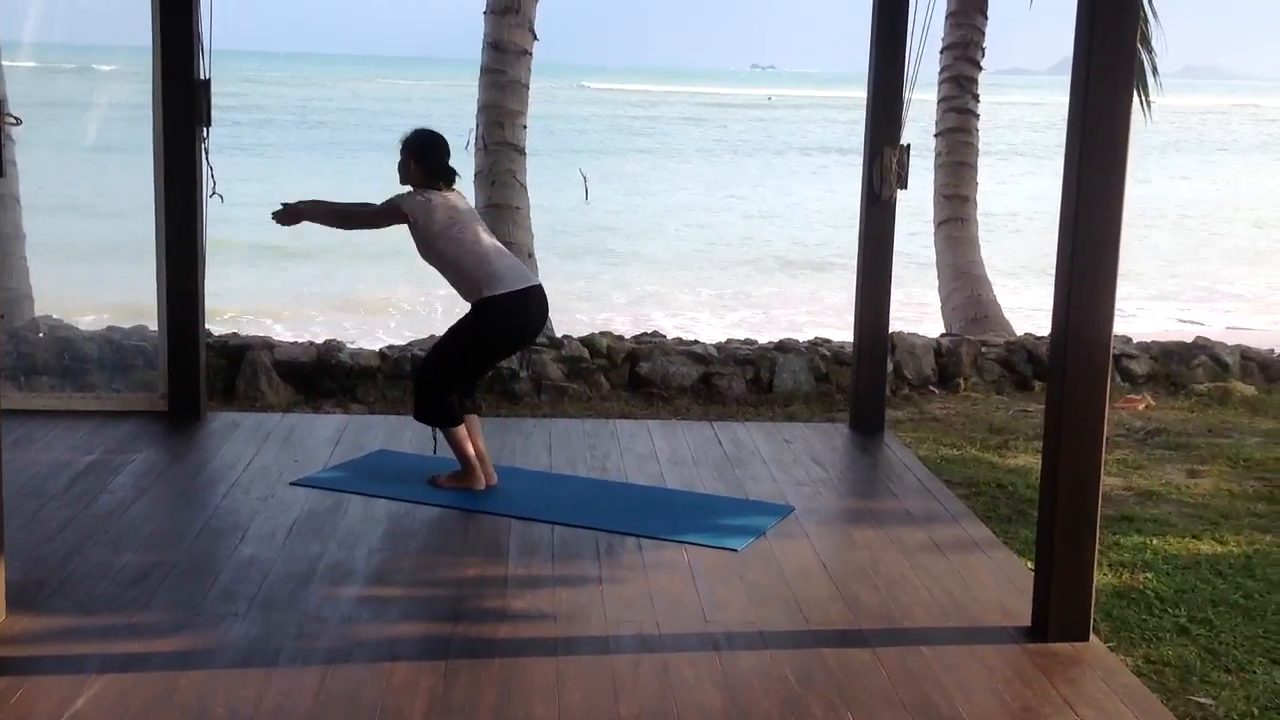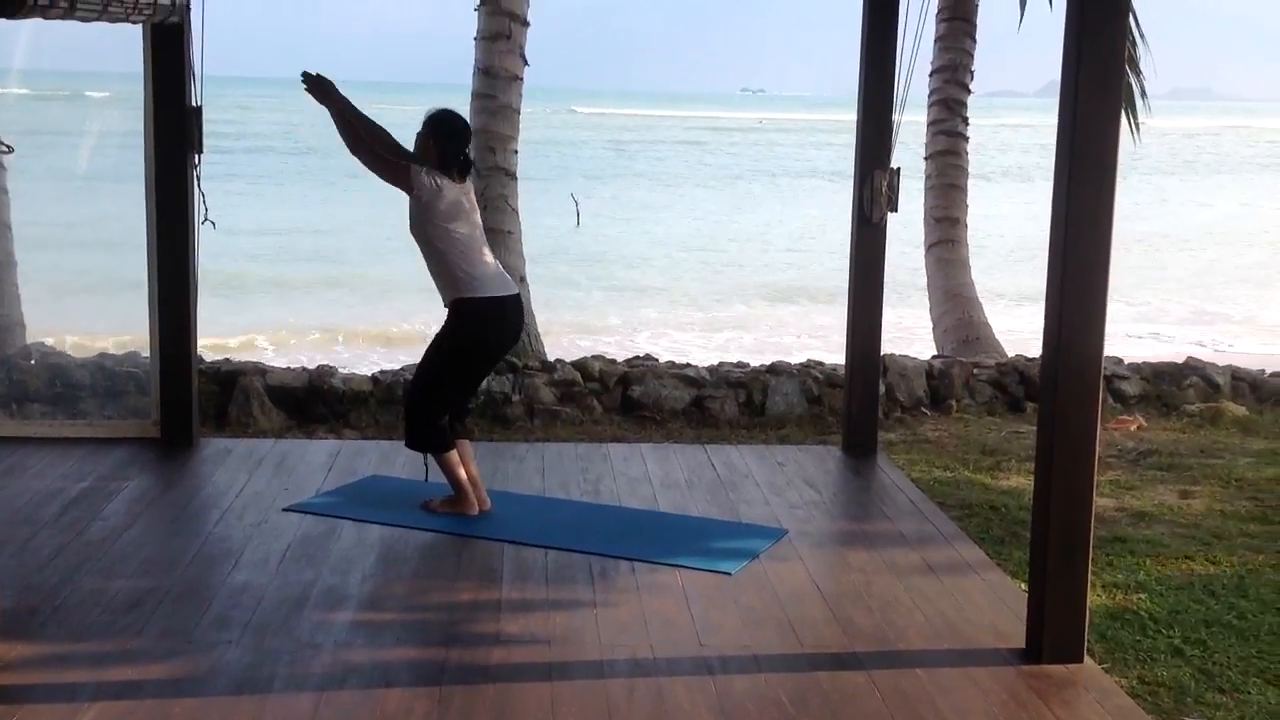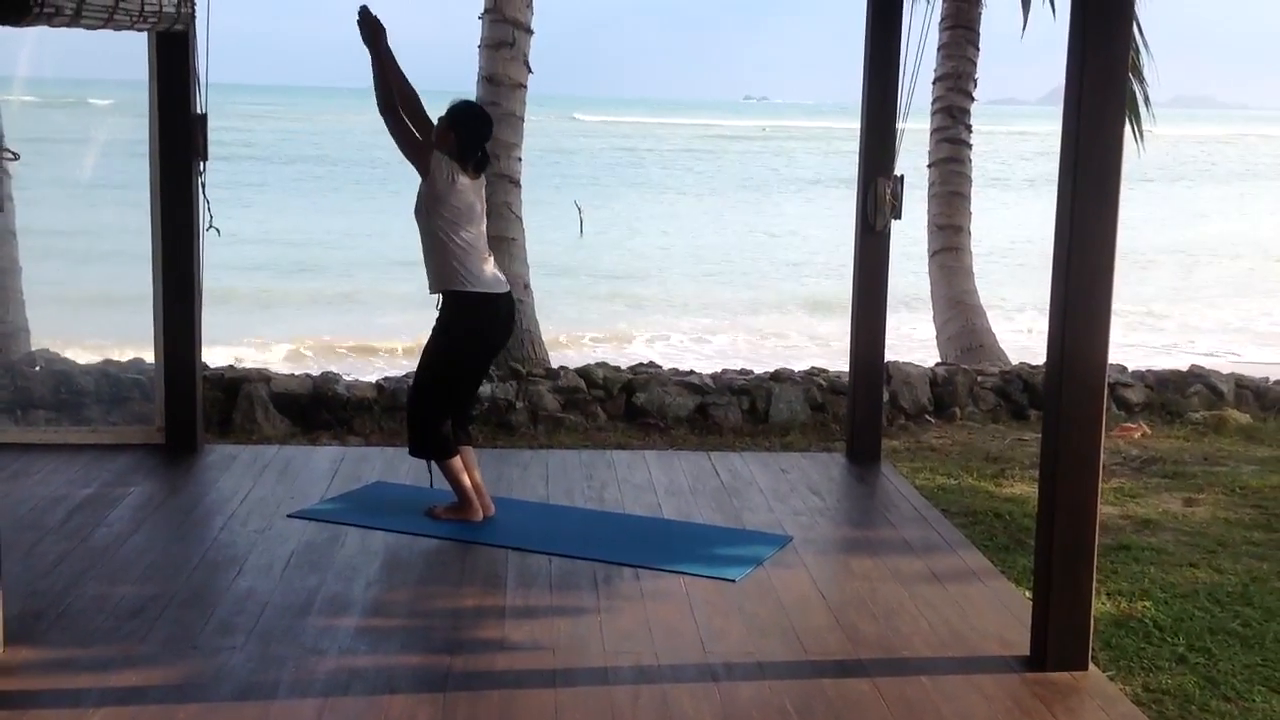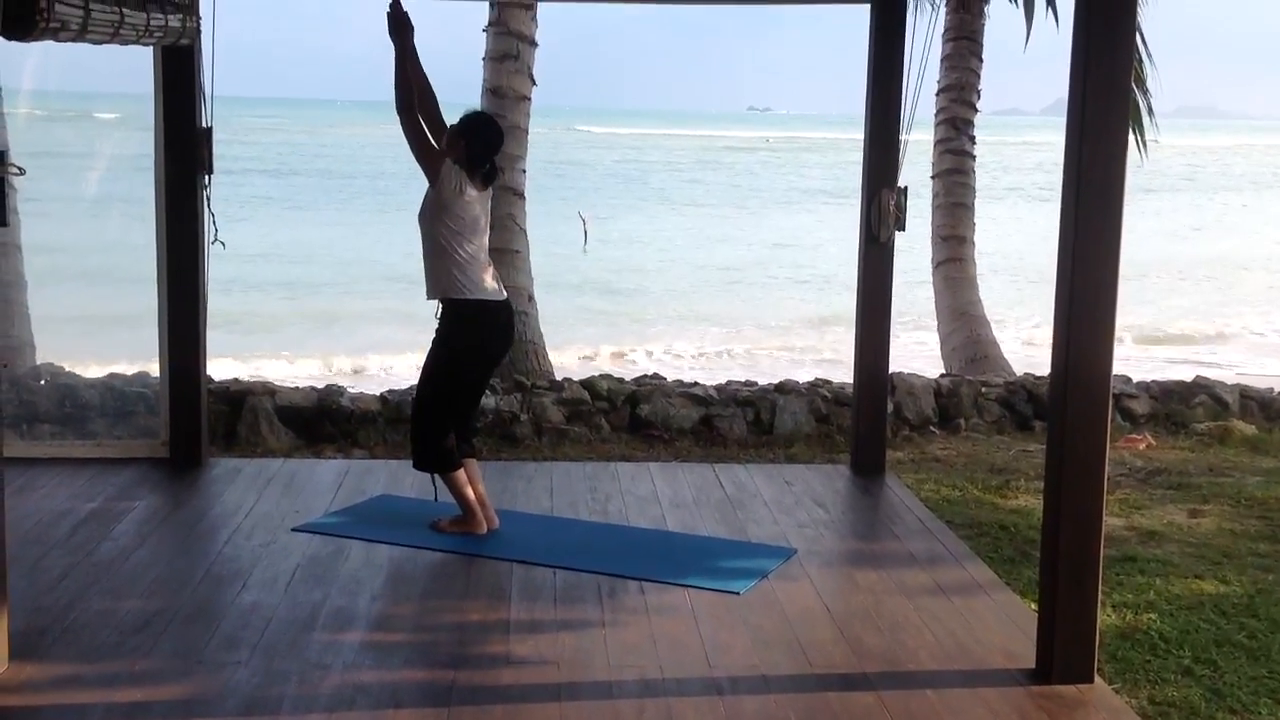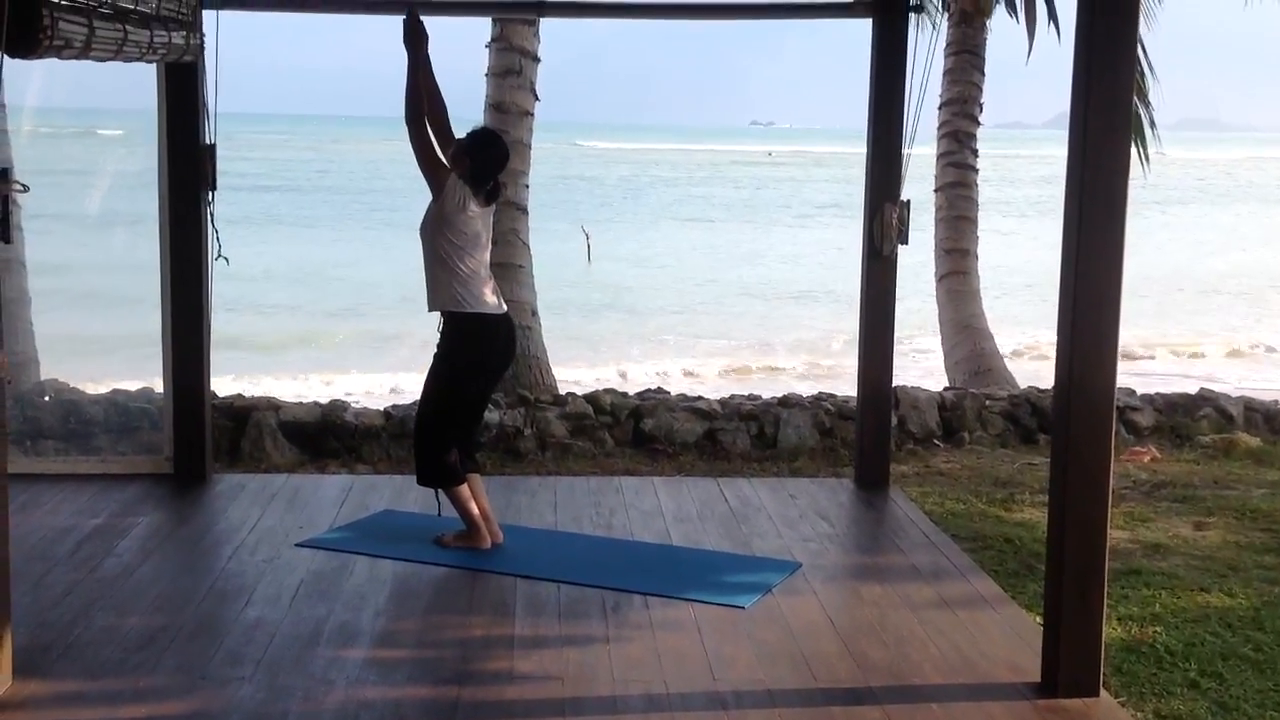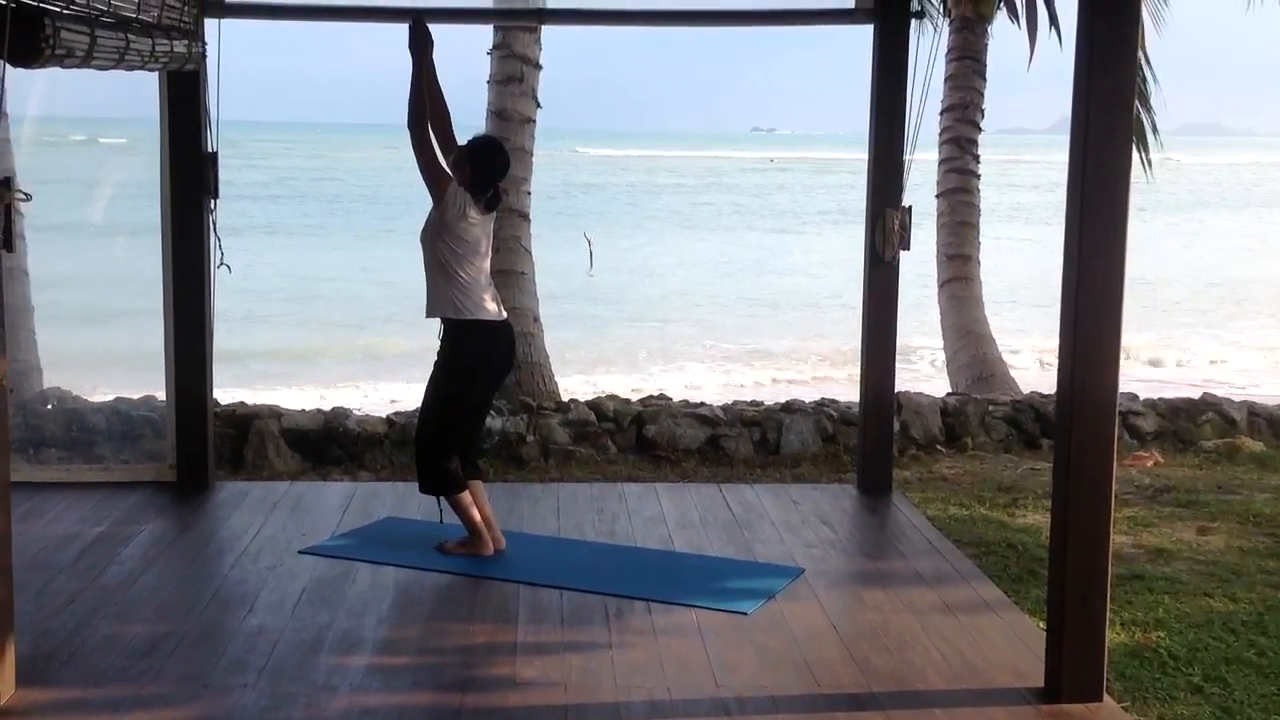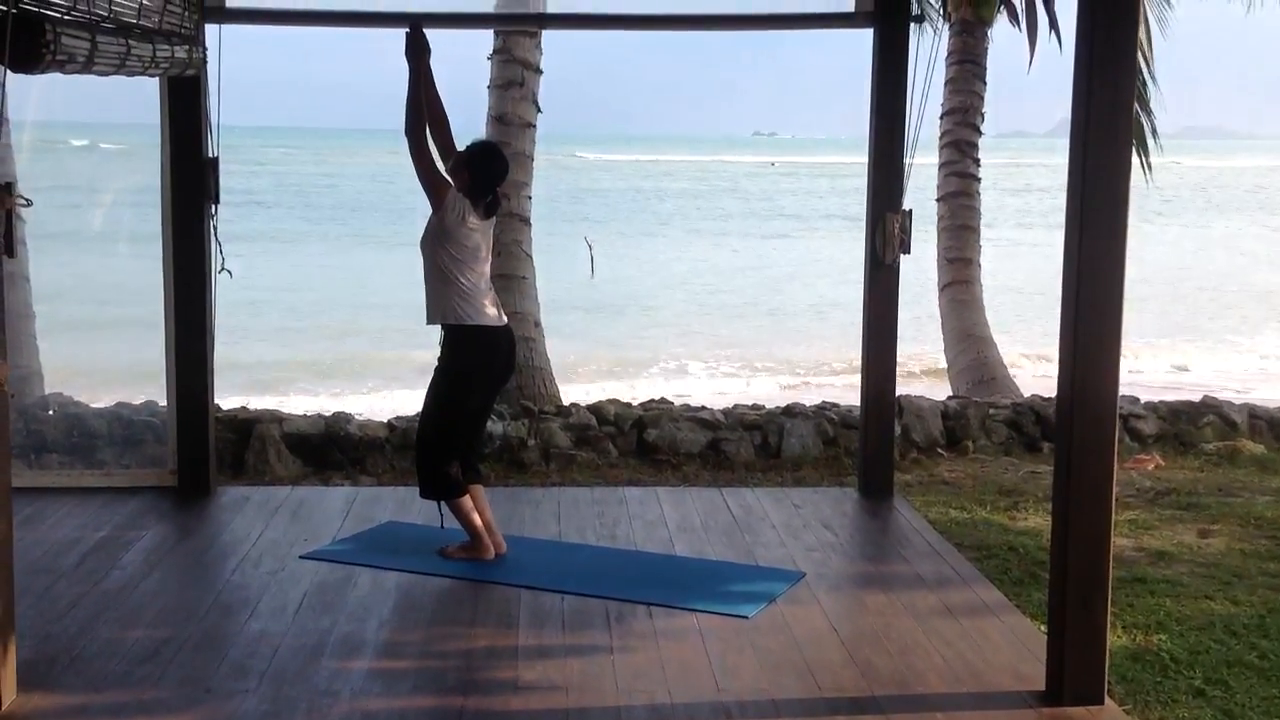
dt=0.4s
person 1, frame 1
left shoulder: (418, 204)
right shoulder: (449, 197)
left elbow: (352, 219)
right elbow: (366, 212)
left wrist: (304, 211)
right wrist: (312, 207)
left hip: (504, 308)
right hip: (531, 300)
left knee: (433, 378)
right knee: (455, 374)
left ankle: (472, 473)
right ankle: (483, 467)
person 1, frame 2
left shoulder: (427, 185)
right shoulder: (459, 181)
left elbow: (364, 148)
right elbow: (390, 146)
left wrist: (332, 103)
right wrist: (339, 102)
left hip: (479, 312)
right hip: (507, 308)
left knee: (424, 401)
right knee: (448, 399)
left ankle: (464, 499)
right ankle: (475, 492)
person 1, frame 3
left shoulder: (440, 174)
right shoulder: (472, 174)
left elbow: (394, 115)
right elbow: (414, 114)
left wrist: (377, 50)
right wrist: (381, 51)
left hip: (468, 309)
right hip: (497, 306)
left knee: (427, 408)
right knee: (451, 405)
left ankle: (468, 504)
right ankle: (478, 497)
person 1, frame 4
left shoulder: (448, 182)
right shoulder: (478, 183)
left elbow: (410, 116)
right elbow: (429, 114)
left wrist: (402, 46)
right wrist: (408, 49)
left hip: (468, 319)
right hip: (494, 316)
left knee: (430, 421)
right knee: (453, 418)
left ankle: (472, 515)
right ankle: (483, 510)
person 1, frame 5
left shoulder: (451, 195)
right shoulder: (480, 196)
left elbow: (418, 126)
right elbow: (439, 124)
left wrist: (416, 55)
right wrist: (422, 58)
left hip: (470, 334)
right hip: (496, 331)
left knee: (433, 436)
right knee: (457, 433)
left ankle: (477, 530)
right ankle: (487, 525)
person 1, frame 6
left shoulder: (452, 201)
right shoulder: (481, 203)
left elbow: (420, 133)
right elbow: (442, 129)
left wrist: (421, 61)
right wrist: (428, 63)
left hip: (470, 340)
right hip: (495, 337)
left knee: (434, 443)
right knee: (458, 440)
left ankle: (479, 536)
right ankle: (490, 532)
person 1, frame 7
left shoulder: (451, 208)
right shoulder: (481, 209)
left elbow: (417, 140)
right elbow: (441, 135)
left wrist: (417, 68)
right wrist: (424, 70)
left hip: (470, 346)
right hip: (495, 342)
left knee: (435, 448)
right knee: (458, 445)
left ankle: (480, 540)
right ankle: (490, 536)
